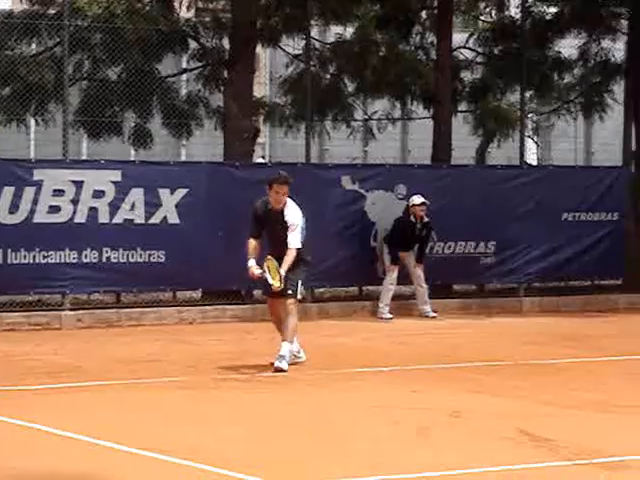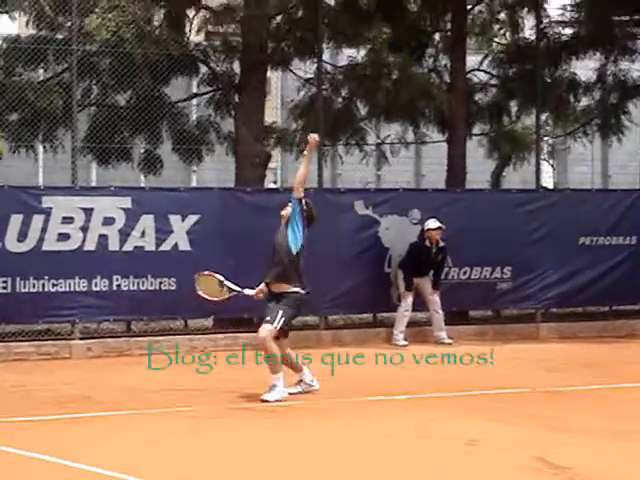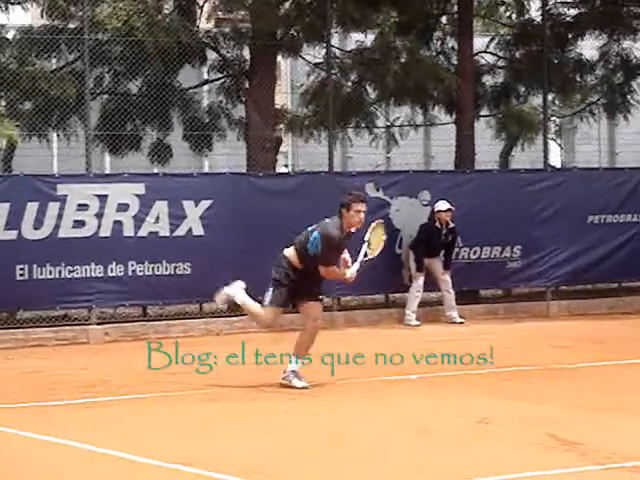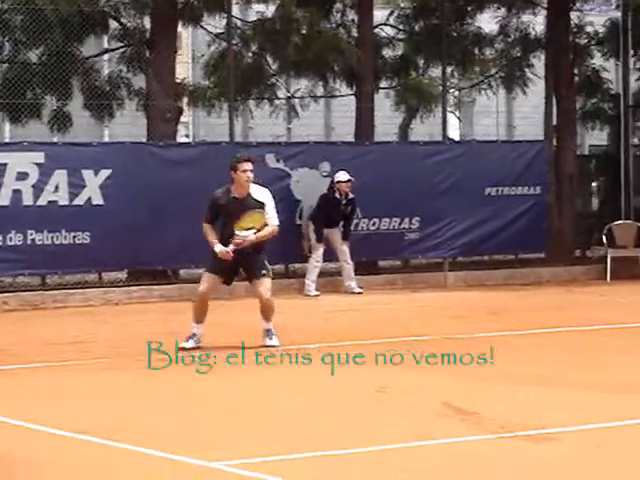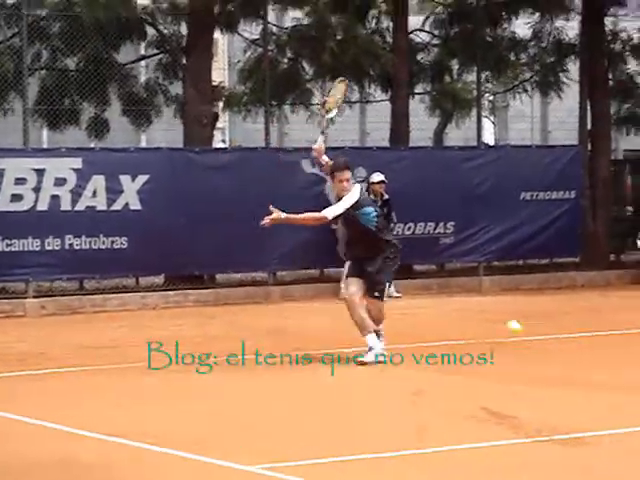
dt=1s
person 1, frame 1
left shoulder: (293, 212)
right shoulder: (260, 207)
left elbow: (293, 248)
right elbow: (254, 238)
left wrist: (283, 271)
right wrist: (252, 262)
left hip: (295, 263)
right hip: (276, 261)
left knee: (290, 303)
right knee: (273, 305)
left ankle: (284, 353)
right ankle: (295, 349)
person 1, frame 2
left shoulder: (296, 226)
right shoulder: (283, 234)
left elbow: (298, 187)
left wrist: (308, 153)
right wrist: (264, 286)
left hip: (290, 297)
right hip: (276, 296)
left knee: (265, 337)
right knee: (277, 345)
left ankle: (278, 385)
right ankle: (307, 379)
person 1, frame 3
left shoulder: (347, 229)
right shoulder: (332, 232)
right elbow: (326, 270)
left wrist: (344, 257)
right wrist: (345, 275)
left hip: (308, 276)
right hip: (287, 270)
left knee: (313, 323)
right knee: (268, 321)
left ankle: (291, 371)
right ankle: (237, 293)
person 1, frame 4
left shoulder: (262, 194)
right shoulder: (218, 197)
left elbow: (273, 227)
right elbow: (208, 224)
left wrist: (253, 237)
right wrist: (217, 246)
left hip: (253, 252)
right hip: (225, 252)
left knee: (266, 296)
right knee: (202, 292)
left ankle: (269, 330)
right ankle: (196, 333)
person 1, frame 5
left shoulder: (355, 195)
right shoulder: (342, 190)
left elbow: (321, 218)
right elbow: (334, 170)
left wrist: (284, 217)
right wrist: (323, 159)
left hip: (382, 253)
right hip: (359, 254)
left knee: (374, 309)
right knee: (352, 299)
left ankle: (377, 333)
right ankle: (375, 346)
